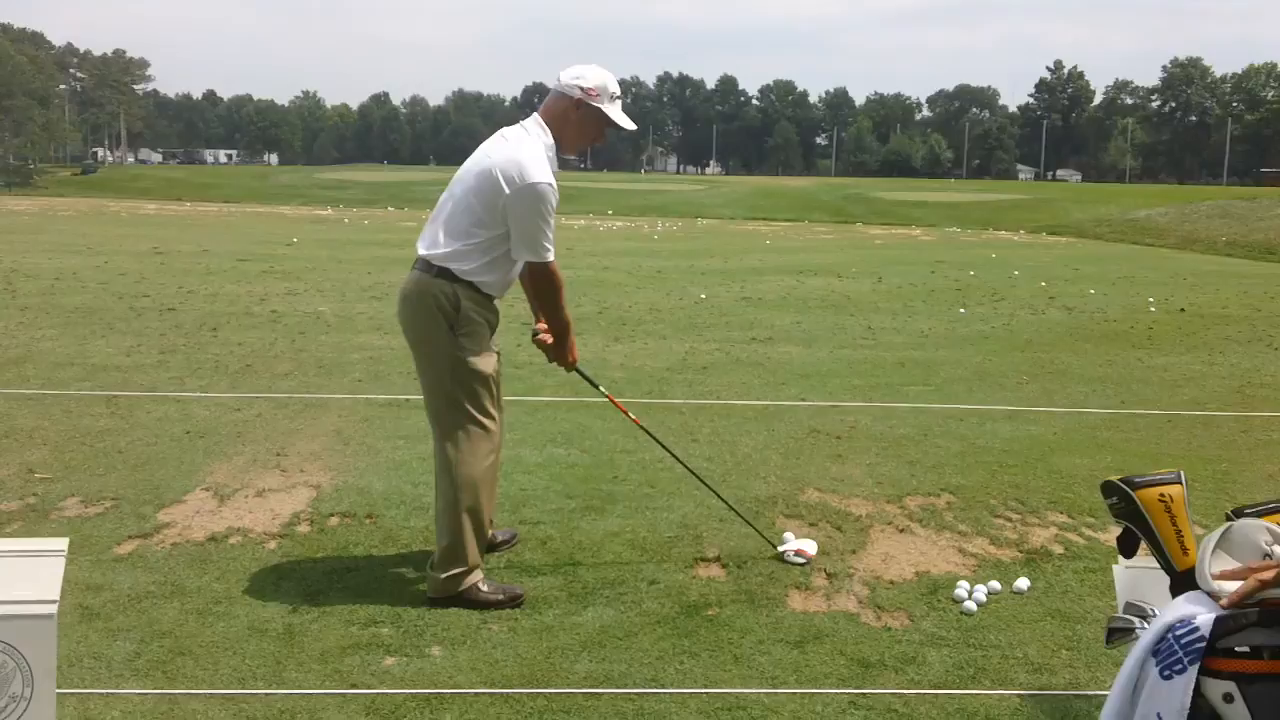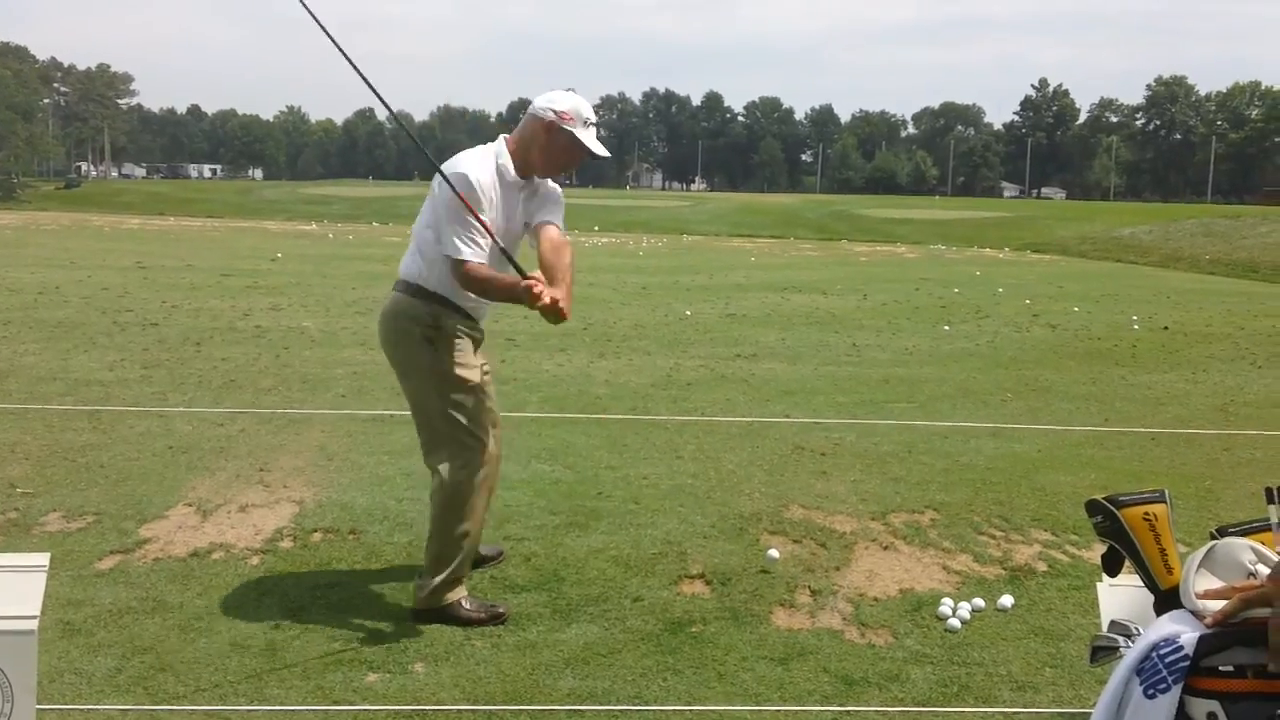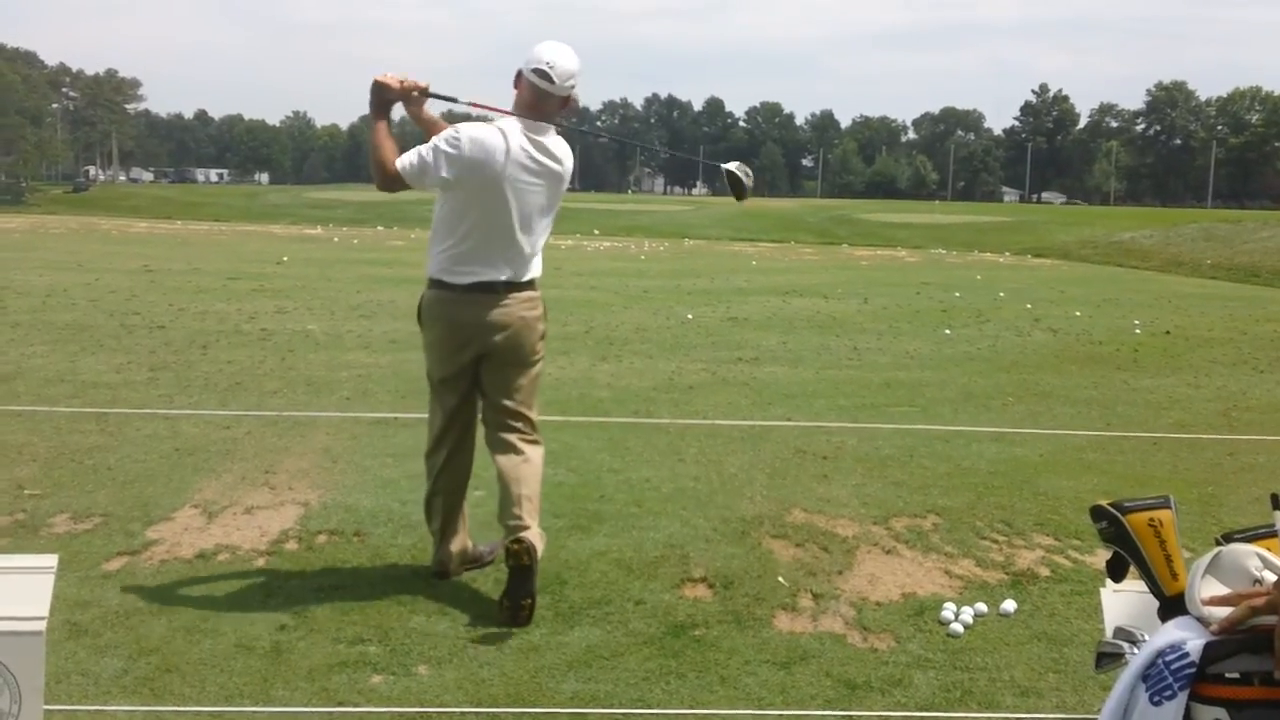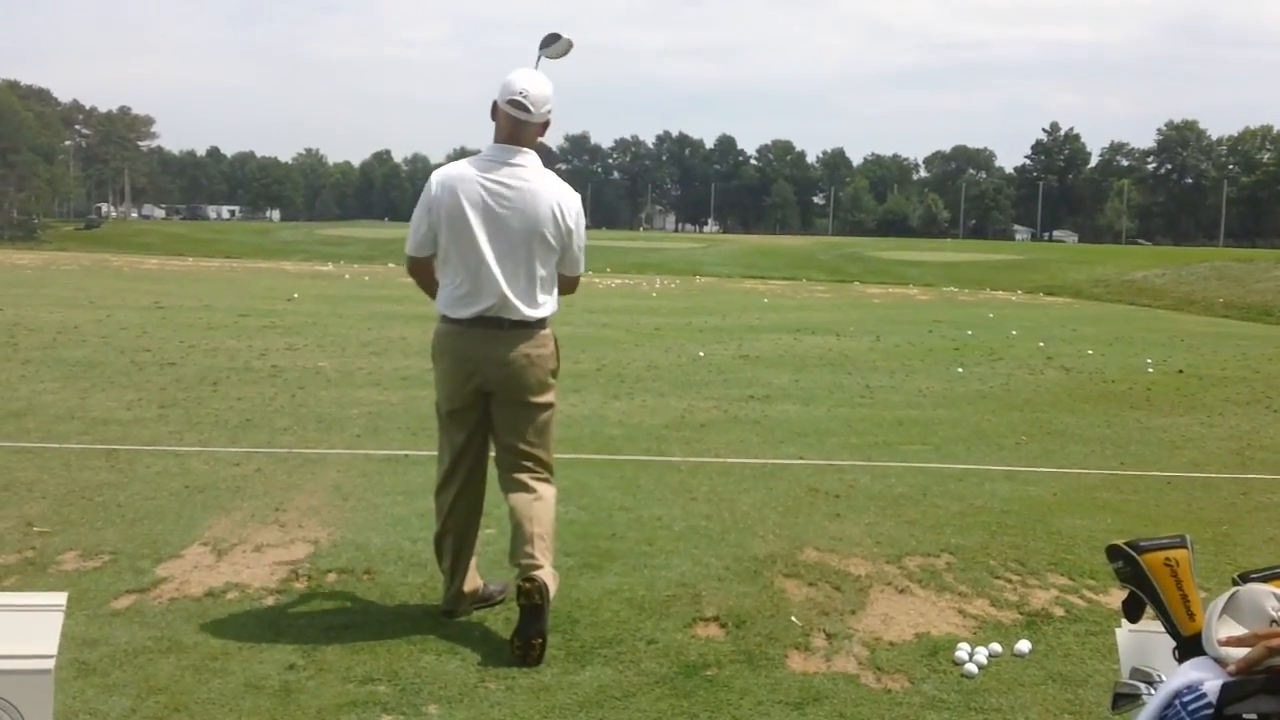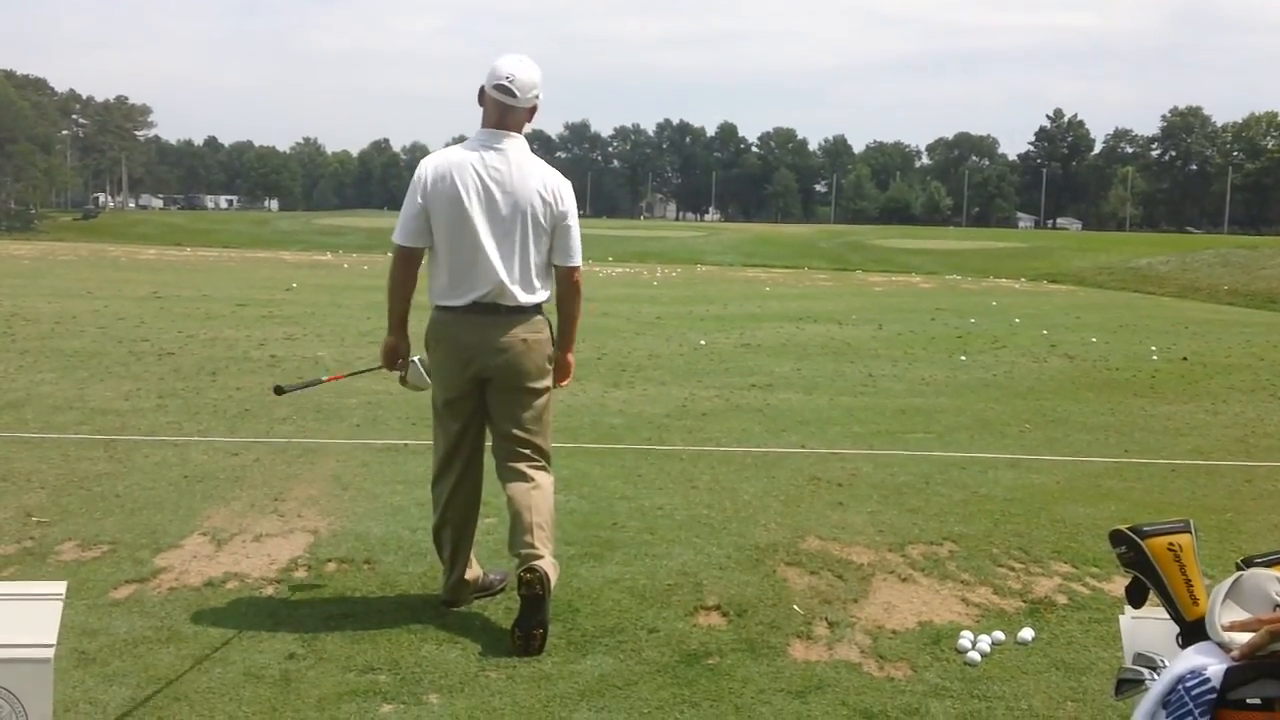
dt=1s
person 1, frame 1
left shoulder: (517, 140)
right shoulder: (532, 174)
left elbow: (530, 260)
right elbow: (541, 268)
left wrist: (542, 319)
right wrist: (563, 333)
left hip: (451, 296)
right hip: (449, 301)
left knee: (478, 423)
right knee: (469, 431)
left ankle: (472, 530)
right ankle: (454, 574)
person 1, frame 2
left shoulder: (543, 190)
right shoulder: (470, 175)
left elbow: (553, 243)
right elbow: (466, 271)
left wrist: (555, 289)
right wrist: (524, 289)
left hip: (451, 322)
right hip: (427, 320)
left knee: (461, 436)
right knee: (468, 450)
left ankle: (456, 545)
right ankle: (441, 590)
person 1, frame 3
left shoulder: (475, 141)
right shoulder: (561, 158)
left elbow: (387, 176)
left wrist: (382, 110)
right wrist: (421, 115)
left hip: (450, 305)
right hip: (517, 309)
left knee: (448, 432)
right knee: (515, 431)
left ankle: (450, 548)
right ankle: (523, 541)
person 1, frame 4
left shoulder: (446, 181)
right shoulder: (562, 197)
left elbow: (417, 264)
right elbow: (569, 281)
left hip: (458, 342)
right hip: (526, 346)
left knee: (458, 471)
right knee: (528, 471)
left ankle: (459, 587)
right ankle: (535, 581)
person 1, frame 5
left shoulder: (435, 169)
right shoulder: (551, 182)
left elbow: (404, 259)
right elbow: (569, 277)
left wrist: (396, 333)
right wrist: (568, 346)
left hip: (452, 331)
right hip: (523, 334)
left knee: (455, 463)
right knee: (526, 461)
left ankle: (459, 578)
right ankle: (535, 568)
